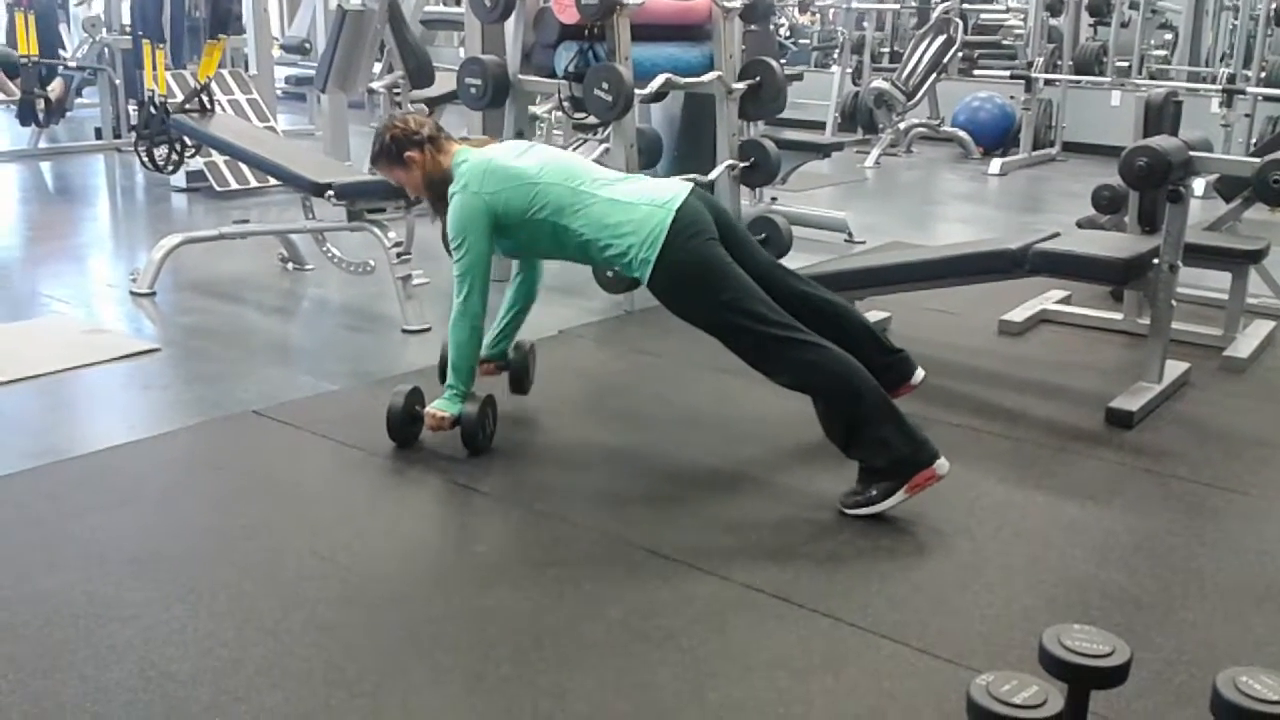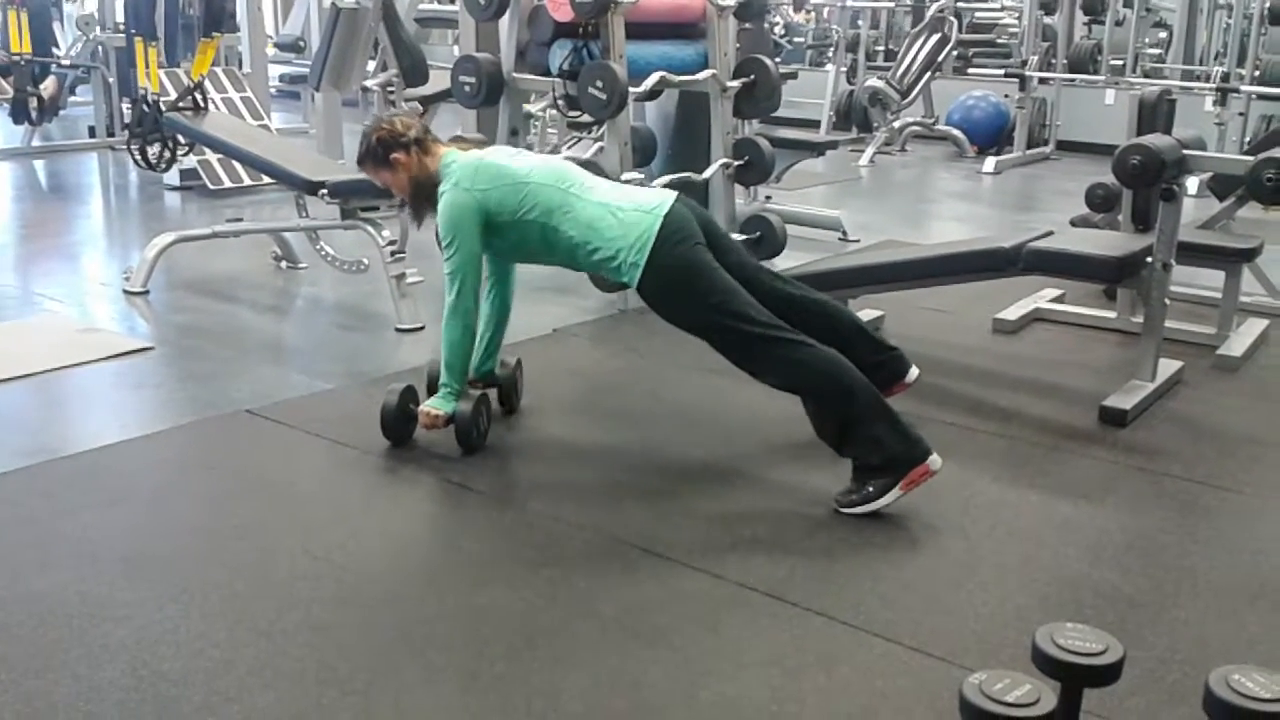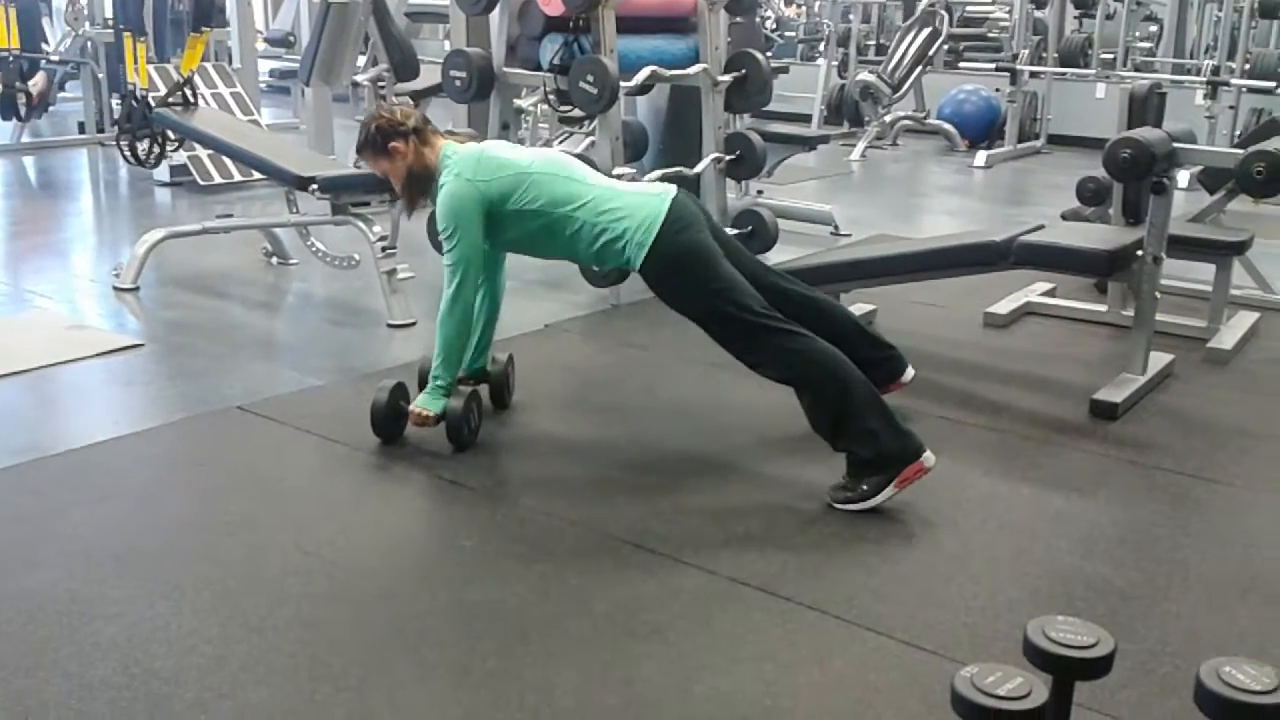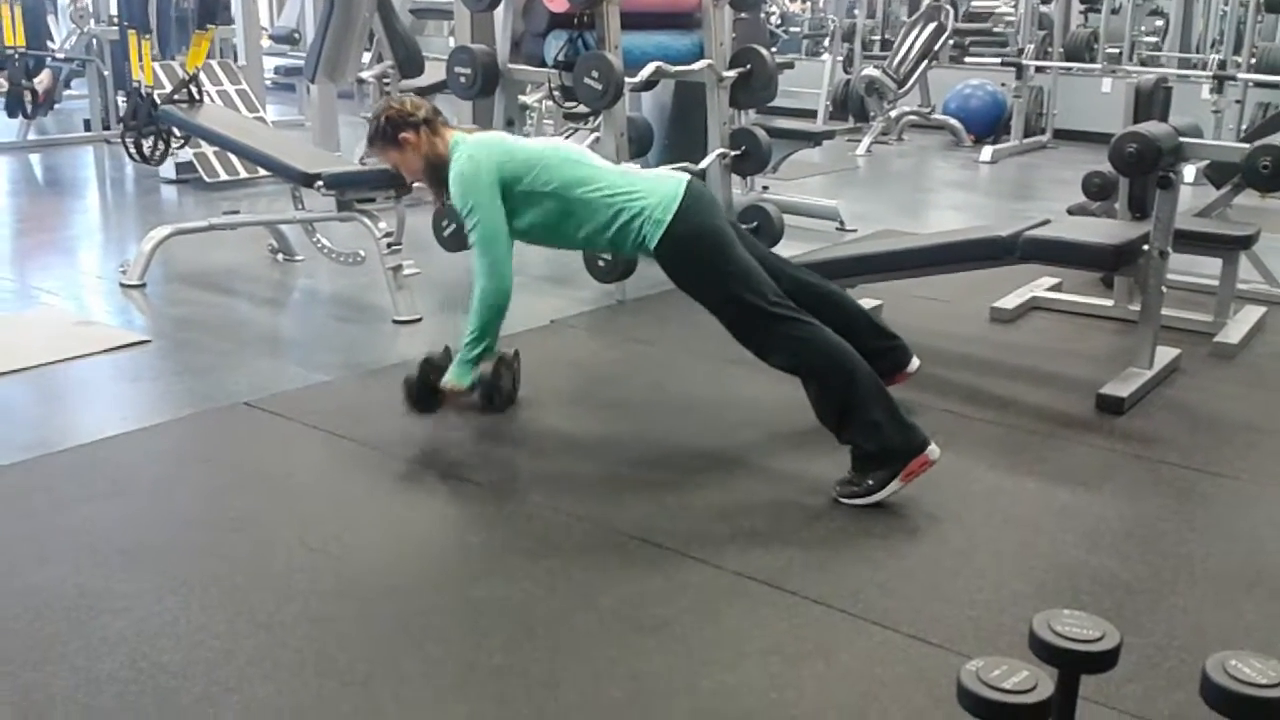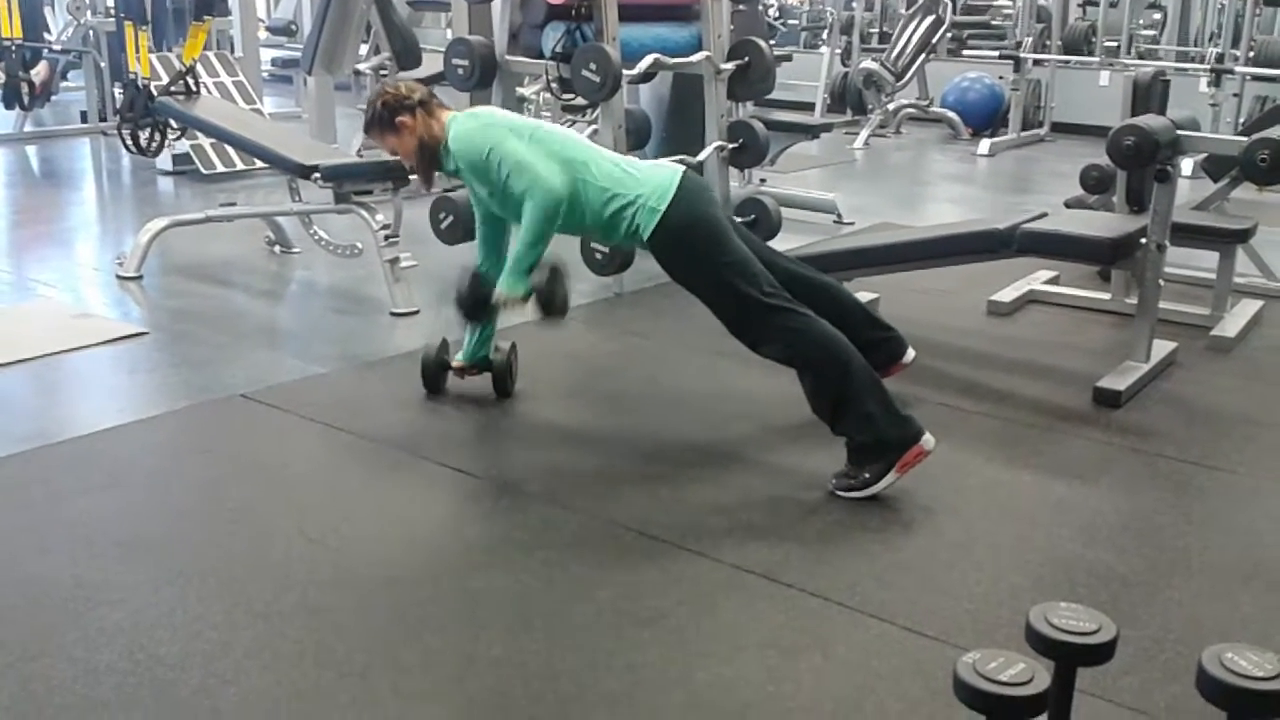
dt=0.2s
person 1, frame 1
left shoulder: (468, 196)
right shoulder: (503, 154)
left elbow: (468, 300)
right elbow: (528, 259)
left wrist: (455, 394)
right wrist: (498, 347)
left hip: (664, 246)
right hip: (684, 202)
left knee: (781, 342)
right knee: (788, 293)
left ankle: (902, 461)
right ankle: (892, 370)
person 1, frame 2
left shoulder: (457, 197)
right shoulder: (485, 163)
left elbow: (461, 300)
right elbow: (499, 275)
left wrist: (449, 393)
right wrist: (485, 365)
left hip: (653, 254)
right hip: (669, 212)
left knee: (772, 345)
right knee: (778, 296)
left ankle: (896, 457)
right ankle: (886, 368)
person 1, frame 3
left shoulder: (457, 188)
right shoulder: (478, 160)
left elbow: (461, 293)
right elbow: (489, 275)
left wrist: (438, 389)
right wrist: (475, 364)
left hip: (657, 240)
right hip: (668, 210)
left knee: (772, 338)
right knee: (776, 294)
left ankle: (890, 456)
right ankle: (882, 367)
person 1, frame 4
left shoulder: (470, 168)
right shoulder: (481, 155)
left elbow: (496, 276)
right elbow: (494, 268)
left wrist: (464, 365)
right wrist: (480, 353)
left hip: (670, 221)
right hip: (678, 203)
left knee: (781, 328)
right knee: (782, 285)
left ankle: (894, 450)
right ankle: (888, 358)
person 1, frame 5
left shoulder: (473, 133)
right shoulder: (471, 164)
left elbow: (550, 189)
right elbow: (489, 256)
left wrist: (517, 280)
right wrist: (474, 350)
left hip: (664, 209)
right hip: (669, 199)
left knee: (774, 318)
right knee: (779, 278)
left ankle: (890, 441)
right ankle: (883, 350)
